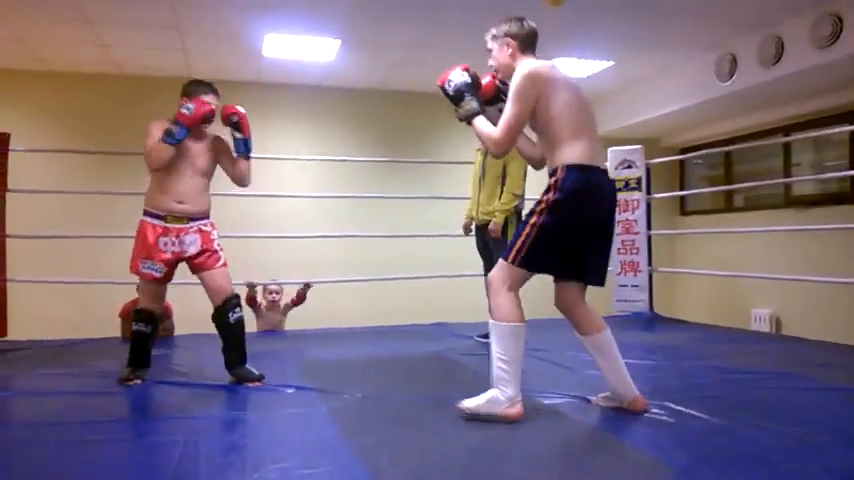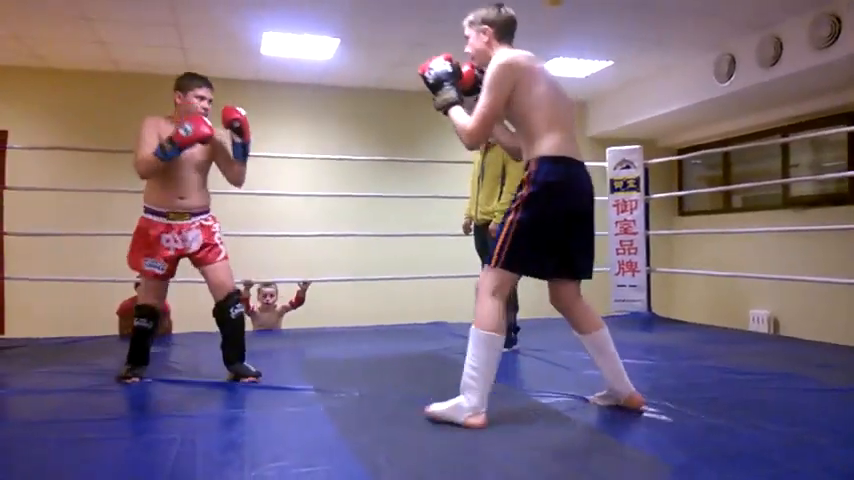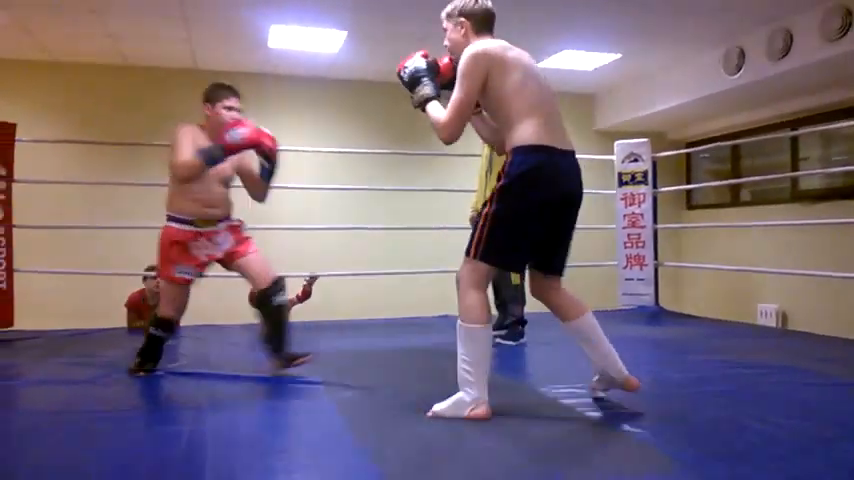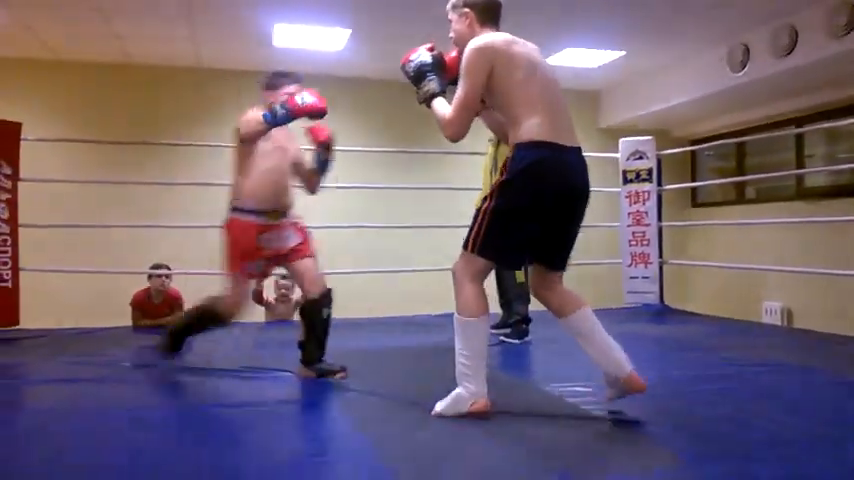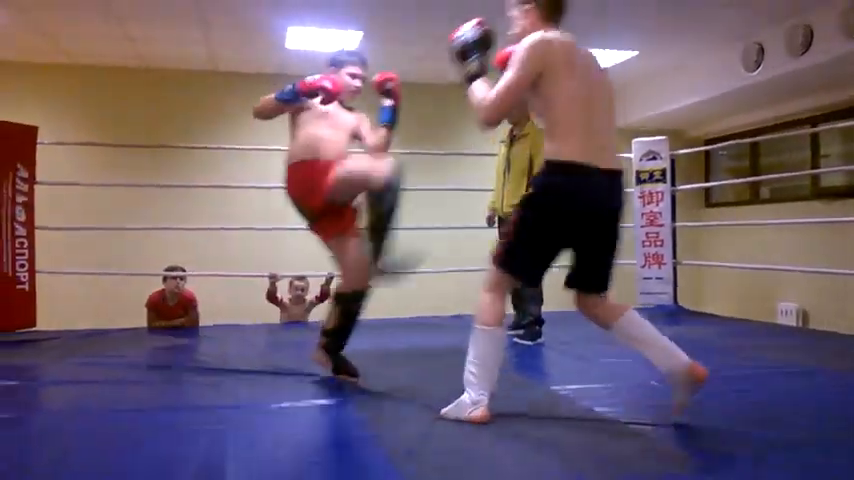
dt=0.2s
person 1, frame 1
left shoulder: (529, 73)
right shoulder: (554, 79)
left elbow: (498, 145)
left wrist: (470, 107)
right wrist: (497, 112)
left hip: (573, 188)
right hip: (598, 190)
left knee: (501, 281)
right knee: (571, 299)
left ankle: (507, 395)
right ankle: (626, 392)
person 1, frame 2
left shoulder: (504, 63)
right shoulder: (530, 67)
left elbow: (473, 137)
left wrist: (447, 97)
right wrist: (480, 104)
left hip: (549, 182)
right hip: (575, 182)
left knee: (491, 287)
right knee: (567, 296)
left ankle: (472, 404)
right ankle: (623, 390)
person 1, frame 3
left shoulder: (477, 54)
right shoulder: (516, 57)
left elbow: (448, 131)
left wrist: (425, 92)
right wrist: (470, 104)
left hip: (530, 171)
right hip: (565, 172)
left knee: (471, 279)
right knee: (547, 287)
left ankle: (473, 397)
right ankle: (615, 370)
person 1, frame 4
left shoulder: (481, 48)
right shoulder: (525, 49)
left elbow: (454, 129)
left wrist: (430, 87)
right wrist: (479, 98)
left hip: (534, 167)
right hip: (572, 169)
left knee: (467, 272)
right knee: (547, 284)
left ankle: (472, 391)
right ankle: (621, 370)
person 1, frame 5
left shoulder: (536, 47)
right shoulder: (586, 59)
left elbow: (489, 115)
left wrist: (474, 67)
left hip: (562, 185)
right hip: (607, 189)
left knee: (495, 288)
right knee: (592, 301)
left ankle: (476, 400)
right ankle: (680, 366)
person 2, frame 1
left shoulder: (215, 143)
right shoulder: (160, 128)
left elbow: (243, 179)
right elbow: (155, 162)
left wrist: (241, 136)
right wrist: (182, 124)
left hip: (199, 229)
right hip: (158, 228)
left knee: (226, 296)
right knee: (150, 302)
left ankle: (237, 365)
right ankle: (137, 364)
person 2, frame 2
left shoulder: (211, 139)
right shoulder: (154, 125)
left elbow: (237, 179)
right elbow: (143, 169)
left wrist: (240, 138)
right wrist: (175, 144)
left hip: (200, 225)
right hip: (159, 224)
left knee: (227, 292)
right knee: (150, 299)
left ankle: (235, 362)
right ankle: (136, 362)
person 2, frame 3
left shoulder: (240, 150)
right shoulder: (187, 134)
left elbow: (259, 195)
right elbow: (180, 173)
left wrist: (267, 162)
right wrist: (221, 149)
left hip: (224, 229)
right hip: (184, 233)
left knee: (269, 282)
right knee: (171, 308)
left ankle: (280, 352)
right ankle: (147, 357)
person 2, frame 4
left shoulder: (291, 141)
right shoulder: (254, 119)
left elbow: (311, 186)
right elbow: (247, 132)
left wrist: (323, 156)
right wrist: (288, 110)
left hip: (283, 223)
right hip: (249, 223)
left knee: (318, 291)
right knee: (231, 305)
left ankle: (313, 360)
right ankle: (177, 335)
person 2, frame 5
left shoulder: (356, 118)
right shoulder: (309, 98)
left elbow: (377, 147)
right elbow: (260, 110)
left wrist: (389, 105)
right wrist: (299, 90)
left hip: (336, 195)
right hip: (308, 178)
left knee: (357, 277)
right knee: (386, 170)
left ankle: (331, 350)
right ankle: (377, 253)
person 3, frame 1
left shoulder: (510, 146)
right shoulder: (482, 151)
left elbow: (514, 187)
left wrist: (499, 218)
right wrist: (470, 216)
left hip: (504, 220)
right hip: (483, 222)
person 3, frame 2
right shoulder: (482, 150)
left elbow: (513, 185)
left wrist: (499, 217)
right wrist: (469, 215)
left hip: (501, 221)
right hip: (482, 222)
left ankle: (509, 331)
person 3, frame 3
right shoulder: (489, 144)
right wrist: (476, 208)
left knee: (510, 269)
right knee: (496, 271)
left ankle: (516, 323)
right ankle: (503, 318)
person 3, frame 4
right shoulder: (494, 143)
right wrist: (481, 205)
left knee: (515, 267)
right knee: (501, 268)
left ankle: (520, 321)
right ankle: (508, 316)
person 3, frame 5
left shoulder: (537, 137)
right shoulder: (506, 140)
right wrist: (493, 207)
right hip: (506, 215)
left ankle: (533, 323)
right ankle: (521, 316)
